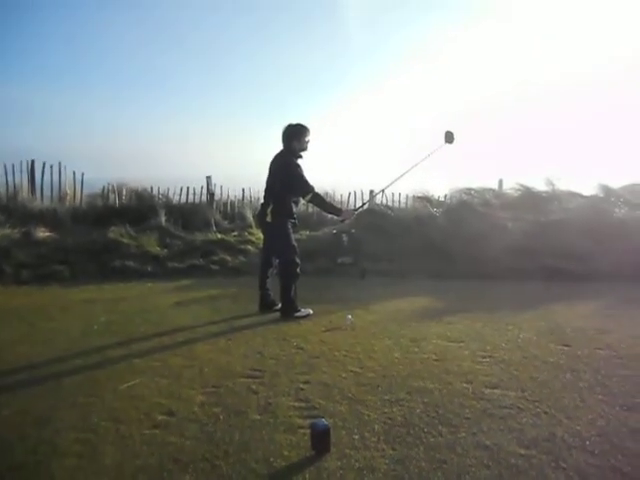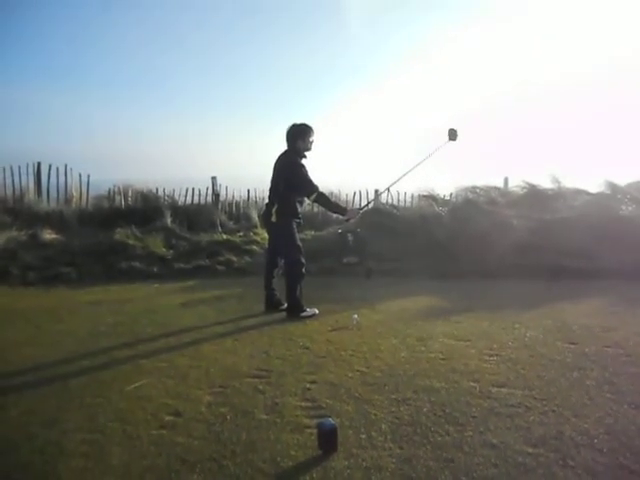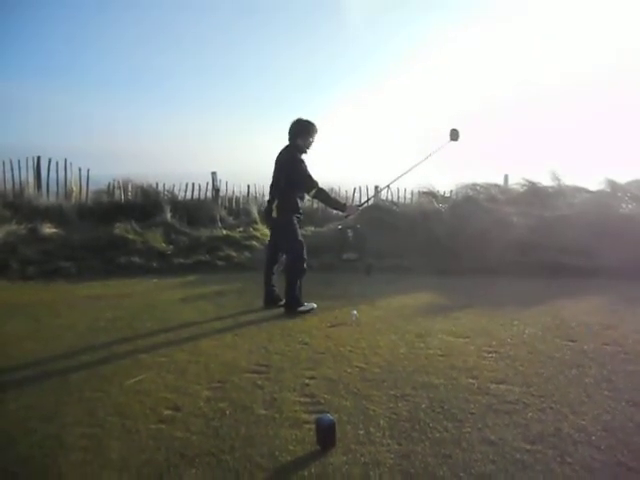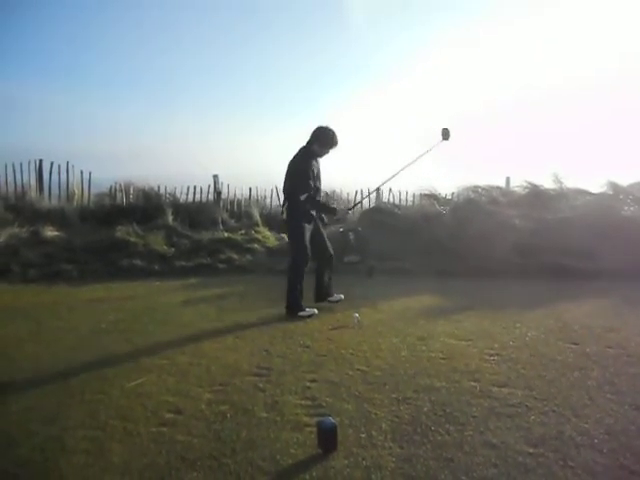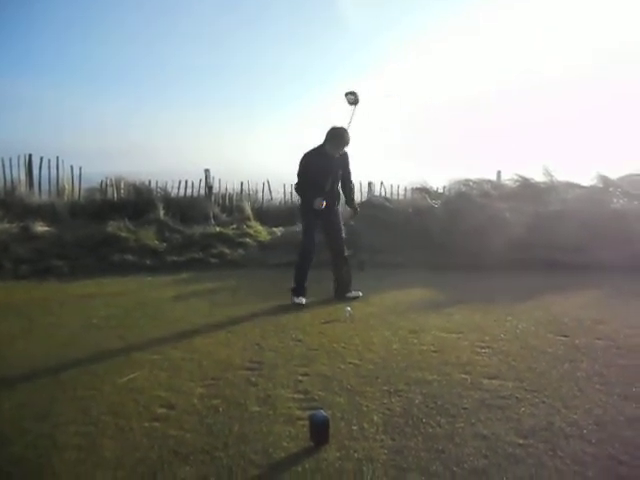
dt=0.4s
person 1, frame 1
left shoulder: (282, 159)
right shoulder: (289, 164)
right elbow: (311, 195)
right wrist: (339, 212)
left hip: (271, 216)
right hip: (278, 218)
left knee: (269, 259)
right knee: (291, 262)
left ankle: (266, 301)
right ankle: (289, 307)
person 1, frame 2
left shoulder: (286, 159)
right shoulder: (293, 164)
right elbow: (315, 195)
right wrist: (344, 211)
left hip: (276, 216)
right hip: (283, 218)
left knee: (274, 259)
right knee: (296, 262)
left ankle: (273, 301)
right ankle: (295, 307)
person 1, frame 3
left shoulder: (288, 154)
right shoulder: (294, 160)
right elbow: (314, 190)
right wrist: (343, 207)
left hip: (278, 211)
right hip: (283, 214)
left knee: (274, 256)
right knee: (297, 256)
left ankle: (271, 297)
right ankle: (293, 302)
person 1, frame 4
left shoulder: (313, 159)
right shoulder: (302, 163)
right elbow: (308, 195)
left wrist: (321, 212)
right wrist: (333, 210)
left hip: (310, 216)
right hip: (297, 217)
left knee: (325, 253)
right knee: (301, 259)
left ankle: (324, 293)
right ankle: (294, 306)
person 1, frame 5
left shoulder: (343, 157)
right shoulder: (310, 158)
left elbow: (346, 182)
right elbow: (300, 186)
left wrist: (351, 202)
right wrist: (313, 200)
left hip: (332, 208)
right hip: (311, 209)
left knee: (339, 248)
right knee: (307, 249)
left ankle: (343, 289)
right ankle: (298, 291)
